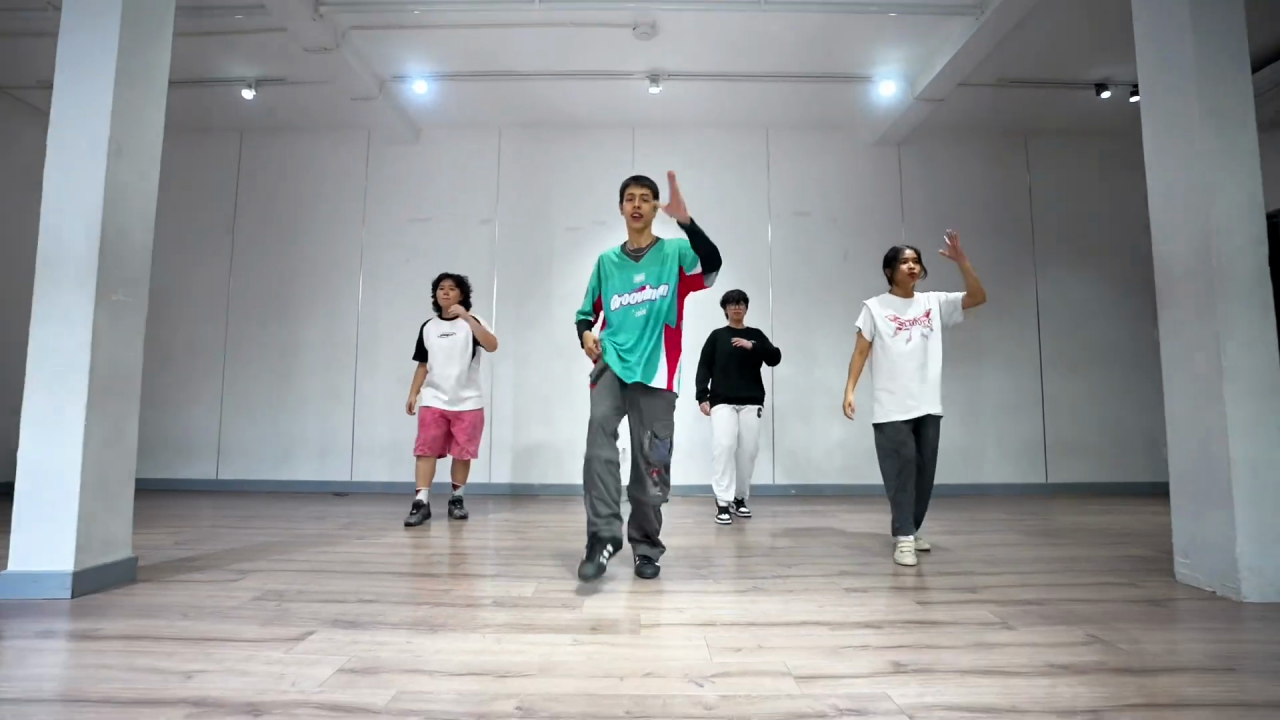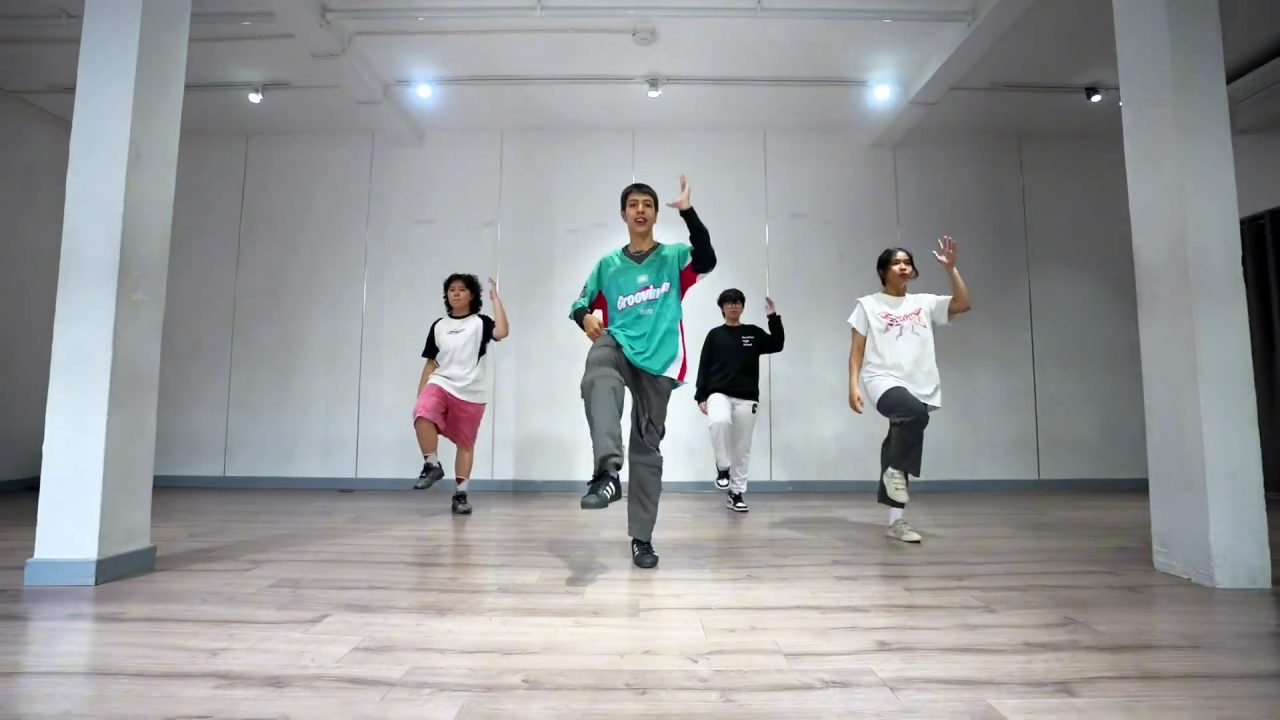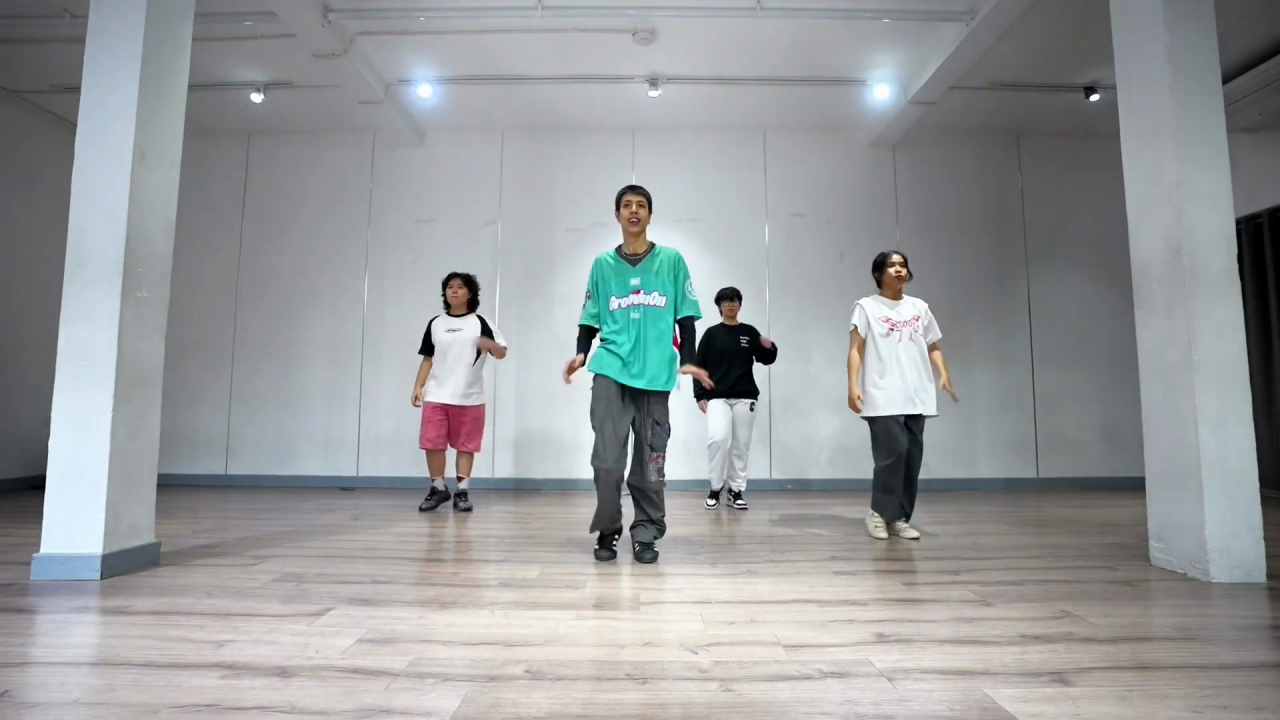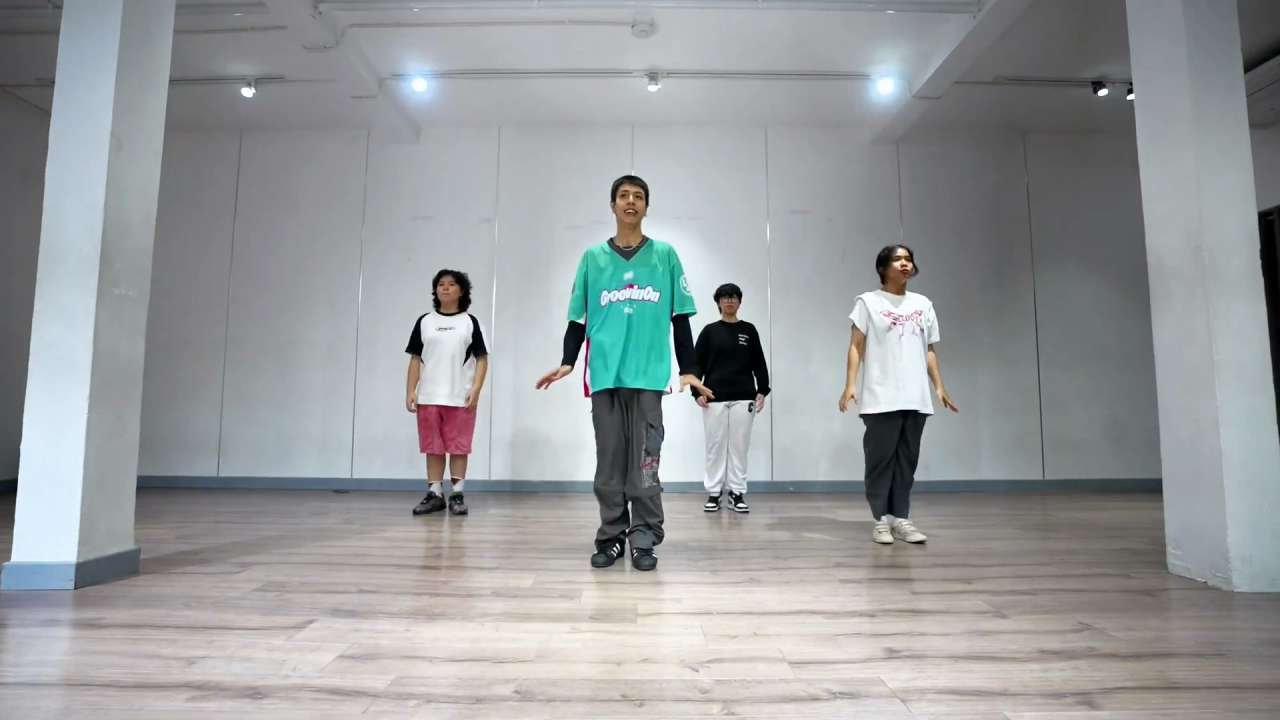
dt=0.3s
person 1, frame 1
left shoulder: (674, 252)
right shoulder: (606, 260)
left elbow: (713, 264)
right elbow: (586, 311)
left wrist: (684, 220)
right wrist: (585, 333)
left hip: (655, 368)
right hip: (612, 362)
left knee: (651, 463)
right knee: (599, 449)
left ankle: (645, 549)
right ankle: (602, 540)
person 1, frame 2
left shoulder: (674, 255)
right shoulder: (608, 264)
left elbow: (707, 261)
right elbow: (579, 305)
left wrist: (687, 210)
right wrist: (587, 318)
left hip: (658, 359)
right hip: (619, 345)
left knee: (647, 448)
right knee: (597, 377)
left ankle: (641, 537)
right ankle: (606, 470)
person 1, frame 3
left shoulder: (671, 260)
right shoulder: (602, 264)
left elbow: (686, 316)
right elbow: (591, 319)
left wrist: (688, 361)
right wrist: (580, 353)
left hip: (654, 371)
right hip: (610, 367)
left knee: (651, 457)
right knee: (608, 453)
left ankle: (646, 534)
right ankle: (609, 529)
person 1, frame 4
left shoulder: (665, 255)
right shoulder: (593, 257)
left elbow: (680, 316)
right elbow: (578, 316)
left wrist: (687, 368)
right wrist: (567, 362)
left hip: (648, 373)
right hip: (604, 372)
left knee: (645, 459)
right knee: (609, 457)
left ankle: (644, 540)
right ankle: (611, 535)
person 2, frame 1
left shoulder: (934, 302)
right shoulder: (875, 307)
left elbow: (978, 297)
right elbow: (860, 354)
left wrist: (960, 260)
right wrist: (849, 392)
left hip: (927, 400)
right hip: (892, 402)
left knee: (924, 466)
right knee: (901, 464)
left ankle: (911, 530)
right ankle: (905, 537)
person 2, frame 2
left shoulder: (925, 303)
right shoulder: (868, 305)
left elbow: (964, 303)
right elbow: (857, 349)
left wrist: (950, 266)
right wrist: (853, 386)
left hip: (919, 386)
right hip: (884, 381)
left knee: (903, 441)
right knee: (915, 413)
left ankle: (896, 519)
right ankle: (895, 470)
person 2, frame 3
left shoulder: (919, 307)
right shoulder: (866, 306)
left elbow: (933, 348)
right elbow: (856, 350)
left wrist: (943, 376)
right wrist: (853, 386)
left hip: (917, 397)
right hip: (883, 398)
left knee: (911, 458)
right knee: (891, 454)
left ankle: (899, 518)
right ankle: (879, 513)
person 2, frame 4
left shoulder: (923, 304)
right shoulder: (868, 301)
left elbow: (929, 350)
right elbow: (856, 346)
left wrist: (940, 387)
right wrist: (850, 384)
left hip: (916, 397)
right hip: (881, 396)
left knee: (907, 459)
right knee: (881, 457)
left ankle: (900, 519)
right ankle: (881, 519)
person 3, frame 1
left shoulder: (470, 323)
right shoulder: (428, 327)
left elbow: (492, 346)
right elbow: (422, 365)
left wrist: (467, 317)
right wrist: (412, 394)
left hip: (466, 401)
right hip: (433, 399)
left knee: (462, 452)
right knee: (425, 450)
left ankle: (456, 499)
right ankle: (421, 503)
person 3, frame 2
left shoulder: (481, 322)
right shoulder: (438, 325)
left elbow: (502, 333)
right elbow: (431, 361)
left wrist: (496, 299)
right wrist: (421, 390)
left hip: (471, 393)
right hip: (441, 383)
left knee: (465, 443)
right knee: (423, 413)
left ankle: (460, 494)
right ankle: (432, 465)
person 3, frame 3
left shoulder: (478, 322)
right shoulder: (435, 323)
left elbow: (501, 352)
right elbow: (427, 359)
left wrist: (491, 346)
right wrist: (418, 387)
left hip: (469, 396)
right hip: (435, 394)
left knee: (465, 445)
right knee: (432, 443)
left ankle: (462, 492)
right ankle: (437, 488)
person 3, frame 4
left shoulder: (470, 322)
right shoulder: (424, 321)
left elbow: (482, 358)
right elbow: (416, 358)
left wrist: (476, 389)
right wrist: (411, 390)
left hip: (460, 398)
right hip: (429, 397)
left knee: (458, 447)
right knee: (433, 447)
left ankle: (457, 496)
right ankle: (435, 495)
person 4, frame 1
left shoulder: (755, 335)
right shoulder: (717, 336)
left elbow: (774, 358)
right elbow: (704, 368)
left wrist: (752, 345)
right wrist: (702, 396)
left hip: (751, 402)
right hip: (722, 402)
left knee: (748, 451)
right knee: (724, 448)
left ankle: (739, 498)
right ankle: (723, 503)
person 4, frame 2
left shoulder: (753, 332)
right shoulder: (715, 335)
left elbow: (777, 345)
right elbow: (704, 367)
left wrist: (774, 318)
right wrist: (701, 396)
left hip: (747, 397)
right hip: (719, 393)
left knee: (741, 447)
right knee: (719, 422)
left ankle: (736, 493)
right ankle: (723, 468)
person 4, frame 3
left shoulder: (750, 332)
right shoulder: (711, 333)
left elbow: (764, 359)
right elbow: (700, 365)
left wrist: (769, 348)
right wrist: (699, 394)
left hip: (745, 397)
right hip: (716, 396)
left knee: (741, 445)
right knee: (718, 440)
left ankle: (735, 491)
right ankle: (715, 489)
person 4, frame 4
left shoulder: (749, 330)
right shoulder: (710, 331)
left elbow: (759, 363)
right elbow: (697, 362)
left wrist: (763, 391)
right wrist: (697, 391)
left hip: (743, 398)
right hip: (714, 398)
left knee: (739, 447)
right knee: (715, 446)
left ankle: (737, 494)
right ankle: (714, 494)
